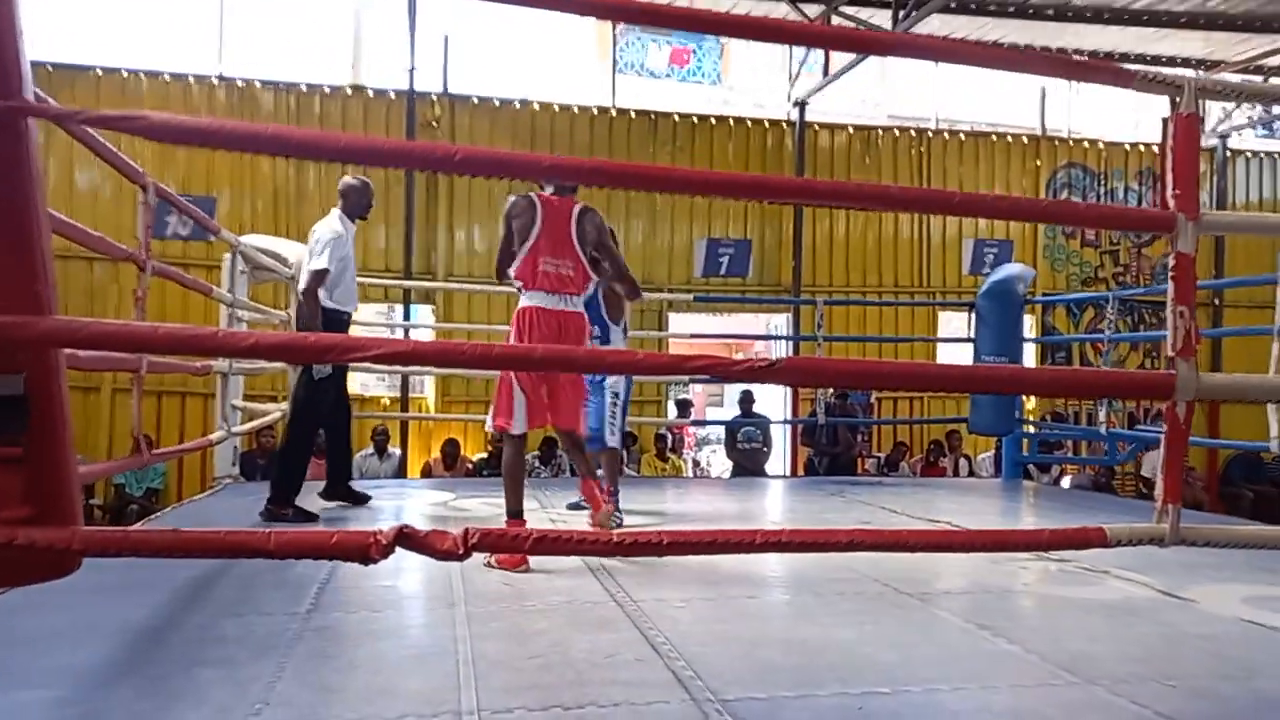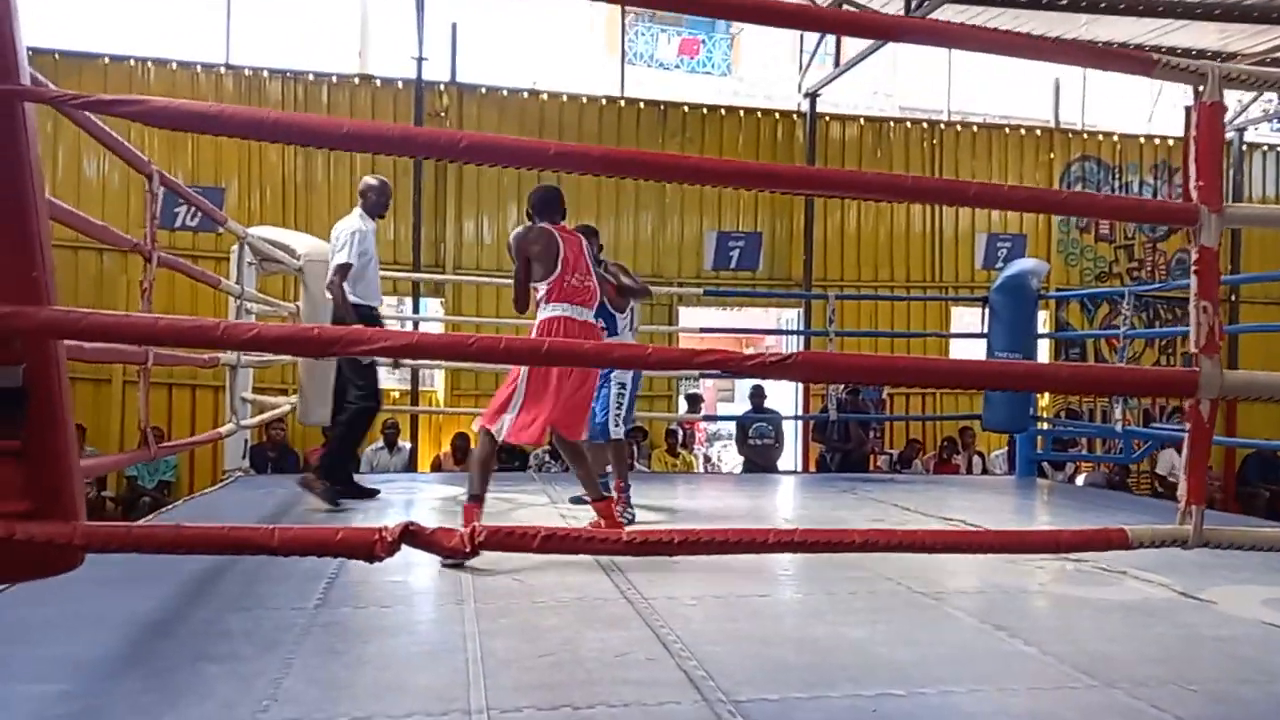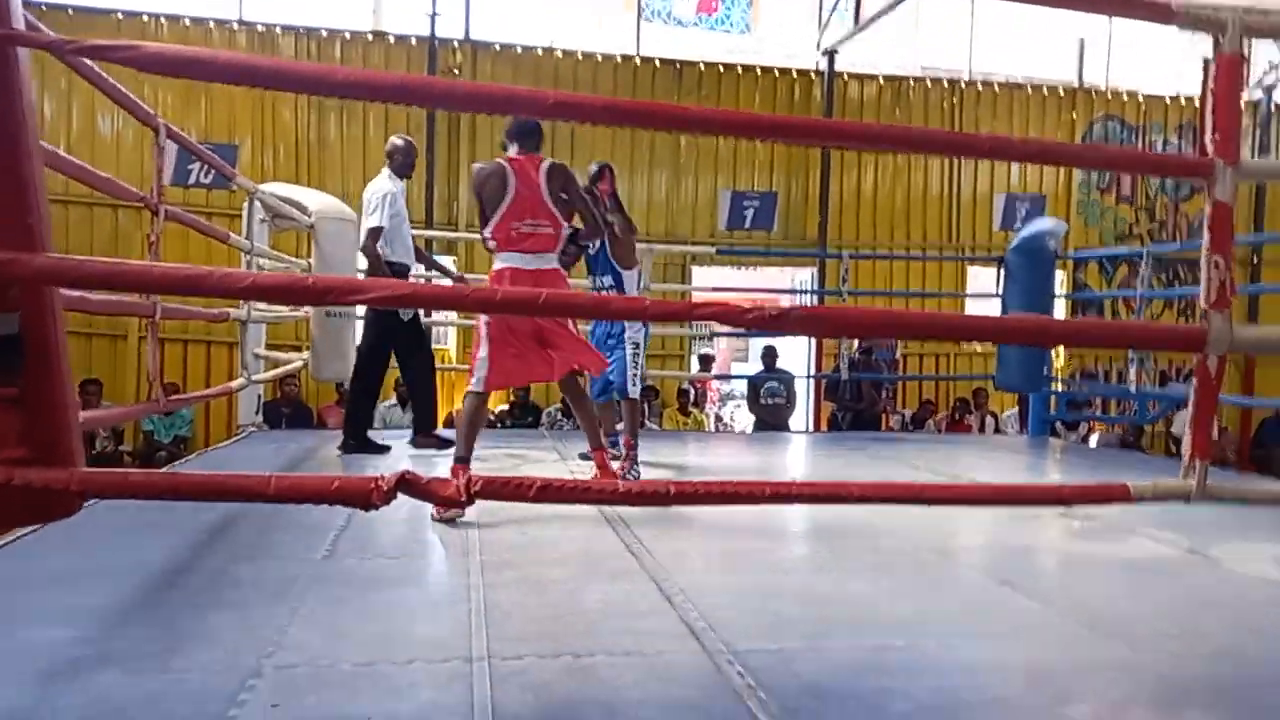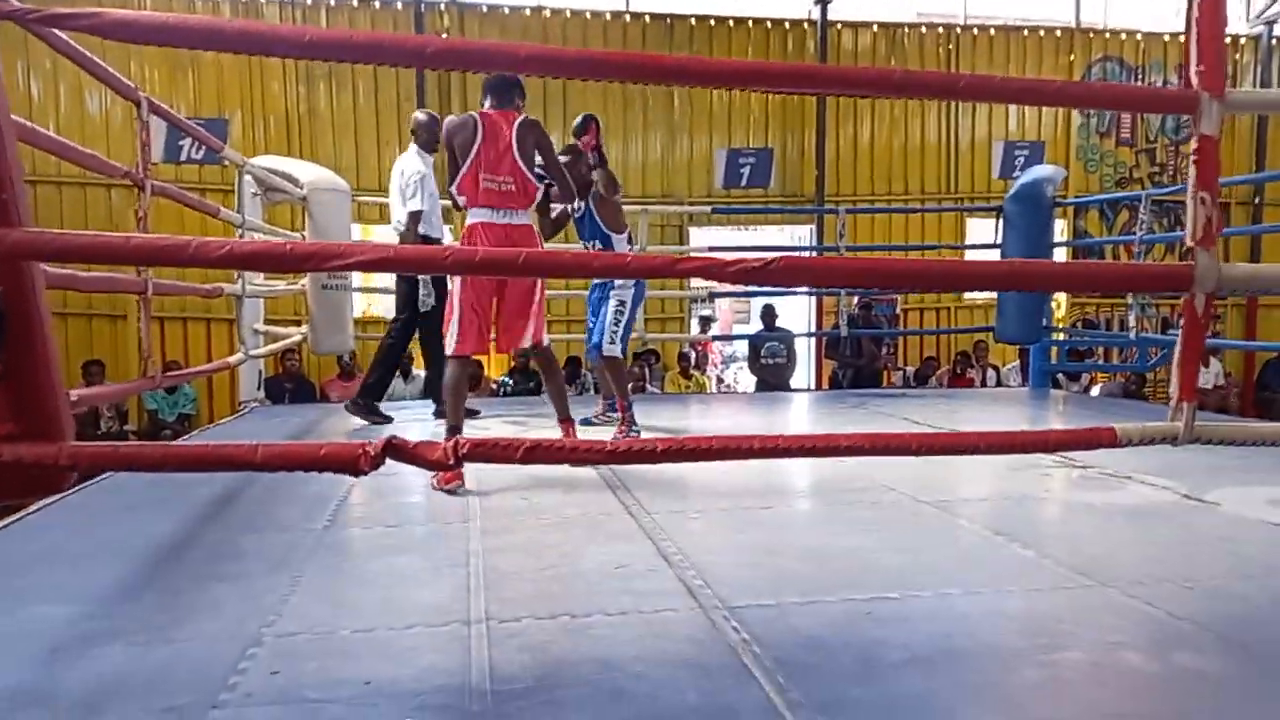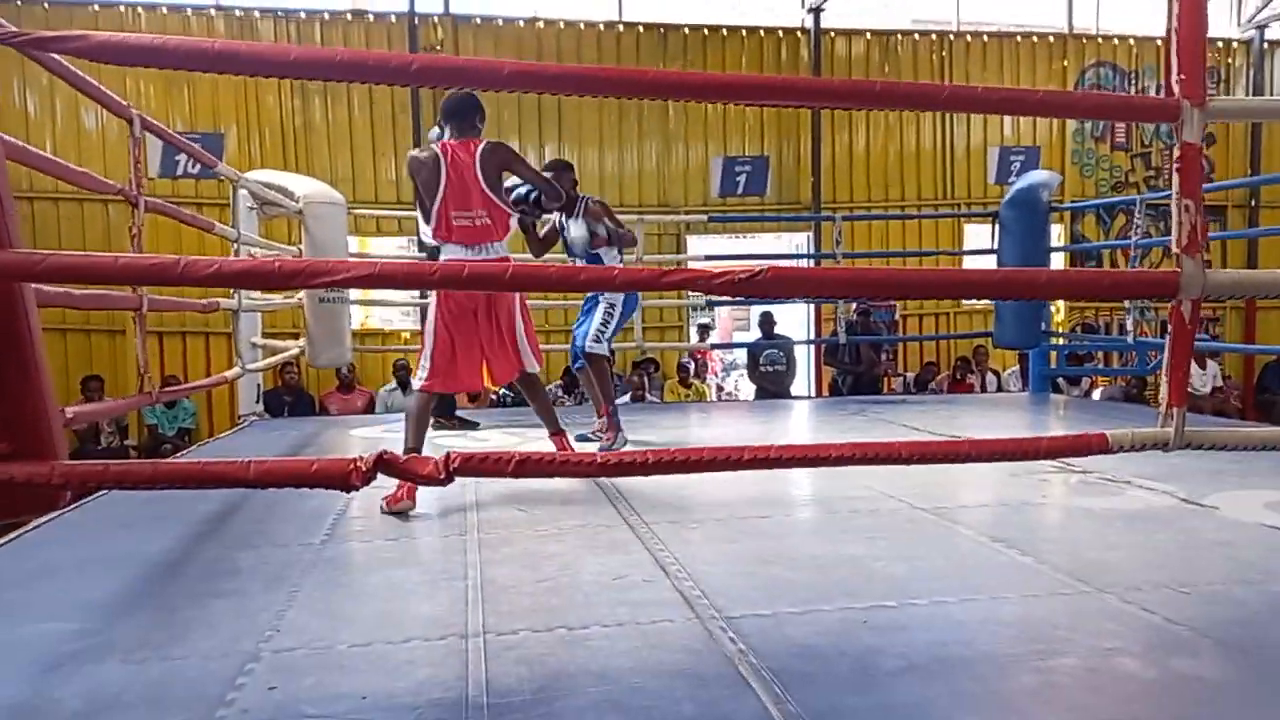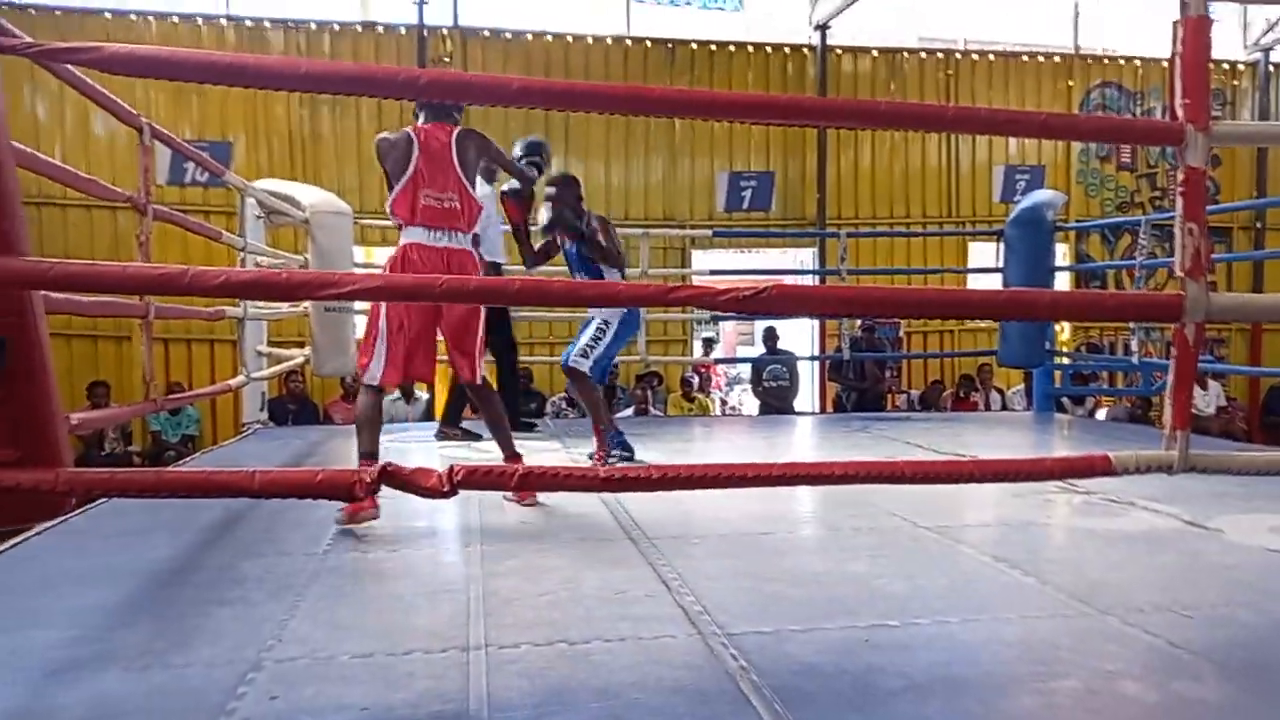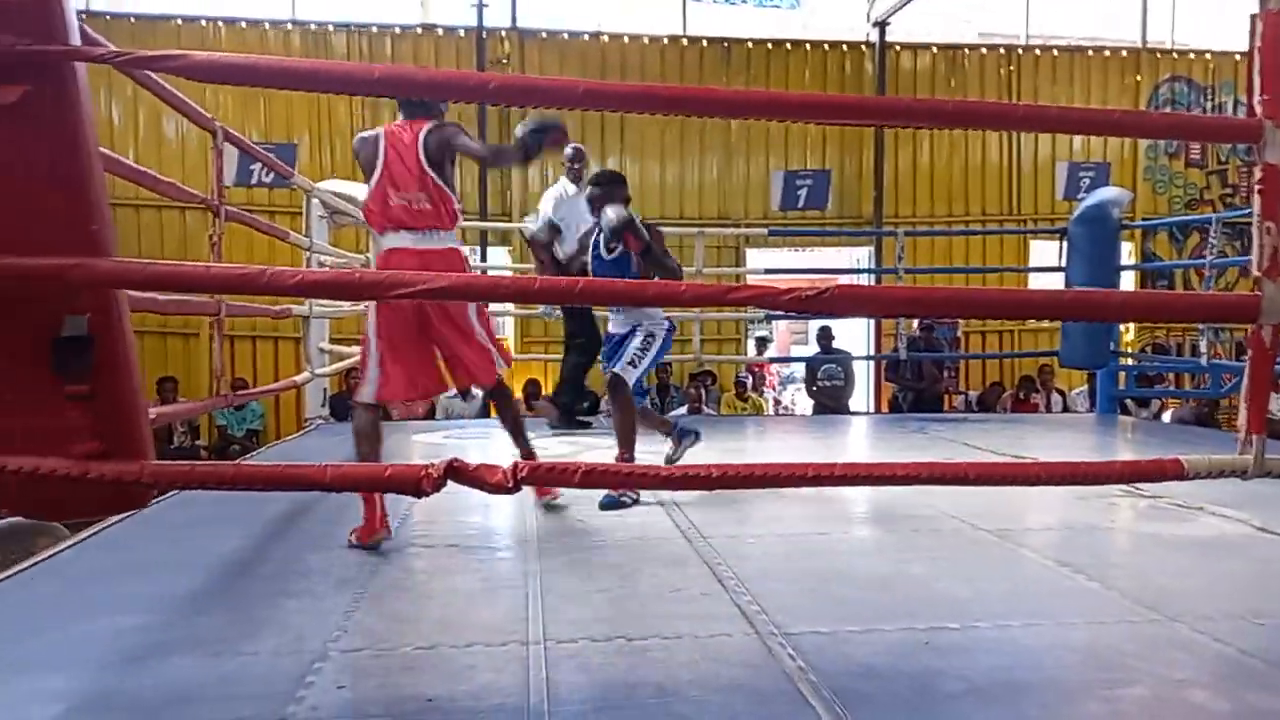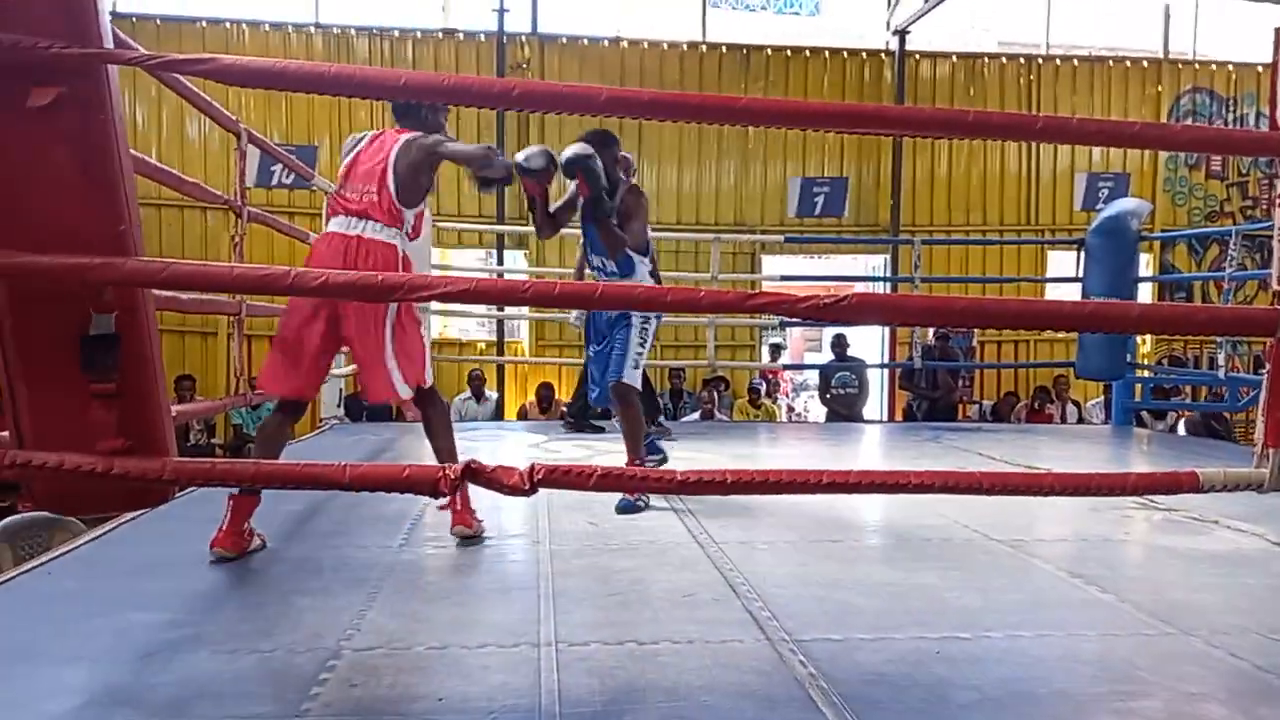
dt=0.3s
person 1, frame 1
left shoulder: (521, 205)
right shoulder: (588, 217)
left elbow: (502, 272)
right elbow: (628, 287)
right wrist: (604, 270)
left hip: (534, 318)
right hip: (573, 323)
left knee: (513, 431)
right knee: (567, 427)
right ankle: (593, 491)
person 1, frame 2
left shoulder: (526, 237)
right shoulder: (584, 243)
left elbow: (520, 304)
right elbow: (627, 291)
left hip: (552, 330)
right hip: (587, 336)
left knee: (491, 429)
right knee: (566, 434)
left ankle: (472, 523)
right ankle: (607, 515)
person 1, frame 3
left shoulder: (484, 173)
right shoulder: (558, 173)
left elbow: (489, 240)
right elbow: (595, 229)
right wrist: (571, 251)
left hip: (507, 280)
right hip: (550, 280)
left knee: (480, 384)
right knee: (569, 375)
left ankle: (458, 483)
right ankle: (603, 466)
person 1, frame 4
left shoulder: (457, 126)
right shoulder: (530, 128)
left elbow: (454, 194)
right elbow: (567, 193)
right wrist: (544, 191)
left hip: (479, 237)
right hip: (523, 238)
left knee: (460, 349)
right knee: (536, 345)
right ankle: (570, 434)
person 1, frame 5
left shoulder: (422, 161)
right shoulder: (495, 153)
right elbow: (555, 196)
right wrist: (532, 205)
right hip: (497, 270)
left knee: (430, 379)
right knee: (522, 369)
left ankle: (407, 479)
right ankle: (562, 447)
person 1, frame 6
left shoulder: (389, 145)
right shoulder: (471, 141)
right elbow: (528, 181)
right wrist: (531, 166)
left hip: (413, 261)
right hip: (461, 263)
left knee: (377, 378)
right knee: (471, 378)
person 1, frame 7
left shoulder: (366, 143)
right shoulder: (440, 133)
right elbow: (487, 155)
right wrist: (530, 142)
left hip: (395, 265)
right hip: (446, 263)
left knee: (370, 394)
right knee: (490, 377)
left ankle: (374, 515)
person 1, frame 8
left shoulder: (362, 143)
right shoulder: (429, 144)
right elbow: (492, 167)
right wrist: (509, 170)
left hip: (330, 252)
right hip: (381, 261)
left knee: (293, 399)
right knee: (420, 390)
left ankle: (235, 524)
right ankle: (460, 508)
person 2, frame 1
left shoulder: (610, 284)
left hip: (611, 371)
right hip: (587, 370)
left knee: (605, 435)
right knee: (584, 435)
left ankle: (612, 504)
person 2, frame 2
left shoulder: (613, 271)
left elbow: (640, 290)
left hip: (621, 363)
left knee: (613, 428)
right knee: (591, 429)
left ankle: (623, 500)
right ankle: (598, 487)
person 2, frame 3
left shoulder: (617, 232)
left elbow: (629, 230)
left wrist: (611, 193)
left hip: (628, 322)
right hip: (601, 322)
left knee: (625, 387)
right knee: (599, 389)
left ankle: (630, 458)
right ankle: (611, 442)
person 2, frame 4
left shoulder: (604, 193)
left elbow: (611, 192)
left wrist: (596, 153)
left hip: (623, 281)
right hip: (600, 282)
left knee: (608, 346)
right knee: (595, 348)
left ankle: (628, 420)
right ankle: (608, 407)
person 2, frame 5
left shoulder: (593, 208)
right shoulder: (559, 217)
left elbow: (630, 238)
right elbow: (538, 250)
left wrist: (608, 237)
right wrist: (525, 221)
left hip: (616, 292)
right hip: (595, 294)
left knee: (591, 348)
right knee: (580, 361)
left ankle: (613, 425)
right ankle: (603, 423)
person 2, frame 6
left shoulder: (596, 224)
right shoulder: (564, 232)
left elbow: (618, 258)
right elbow: (532, 263)
left wrist: (578, 233)
left hip: (616, 315)
right hip: (600, 315)
left knee: (575, 368)
right knee: (581, 372)
left ankle: (605, 451)
right ankle: (616, 443)
person 2, frame 7
left shoulder: (645, 233)
right shoulder: (594, 236)
left elbow: (675, 278)
left wrist: (641, 246)
left hip: (650, 327)
right hip: (618, 331)
left knee: (617, 384)
right knee: (628, 398)
right ankle: (679, 433)
person 2, frame 8
left shoulder: (630, 196)
right shoulder: (581, 192)
left elbow: (621, 245)
right elbow: (546, 228)
left wrist: (595, 199)
right wrist: (536, 187)
left hip: (634, 304)
right hip: (602, 305)
left knee: (621, 387)
right knee: (608, 391)
right ankle: (650, 448)
person 3, frame 1
left shoulder: (341, 231)
right shoulder: (333, 232)
right elbow: (310, 289)
left hip: (333, 325)
right hip: (325, 325)
left knee: (337, 412)
right knee: (309, 415)
left ankle: (338, 483)
right ankle: (280, 501)
person 3, frame 2
left shoulder: (364, 230)
right shoulder: (354, 229)
right elbow: (336, 283)
left wrist: (380, 327)
right wrist: (356, 326)
left hip: (358, 322)
right hip: (350, 323)
left knee: (350, 400)
right knee: (364, 401)
left ankle: (339, 479)
right ankle: (322, 474)
person 3, frame 3
left shoulder: (394, 191)
right shoulder: (384, 190)
left elbow: (409, 247)
right elbow: (368, 245)
left wrist: (448, 273)
right wrist: (391, 283)
left hip: (391, 281)
right hip: (388, 281)
left knee: (373, 361)
right knee: (417, 357)
left ankle: (355, 435)
right ankle: (416, 431)
person 3, frame 4
left shoulder: (410, 162)
right shoulder: (417, 168)
right elbow: (412, 224)
left hip: (418, 248)
right hip: (420, 248)
left knee: (411, 327)
right knee: (421, 327)
left ankle: (386, 398)
person 3, frame 5
left shoulder: (433, 175)
right shoulder: (442, 178)
right elbow: (444, 232)
left hip: (443, 259)
right hip: (448, 260)
left knee: (453, 335)
right knee: (453, 336)
left ankle: (442, 406)
right ankle: (442, 410)
person 3, frame 6
left shoulder: (491, 195)
right shoulder: (476, 196)
right elbow: (470, 245)
right wrist: (485, 279)
left hip: (495, 275)
right hip: (484, 277)
left knee: (506, 348)
left ankle: (511, 415)
right ankle: (450, 422)
person 3, frame 7
left shoulder: (585, 198)
right shoulder: (555, 196)
right elbow: (542, 243)
left hip: (580, 273)
right hip: (564, 273)
left knee: (578, 344)
right knee: (589, 341)
left ankle: (564, 410)
right ankle: (561, 404)
person 3, frame 8
left shoulder: (636, 204)
right shoulder: (604, 206)
left elbow: (643, 247)
right elbow: (587, 250)
left wrist: (657, 284)
right wrist: (578, 293)
left hip: (631, 281)
right hip: (613, 282)
left knee: (603, 352)
right knee: (626, 351)
left ankle: (577, 415)
right ankle: (650, 418)
